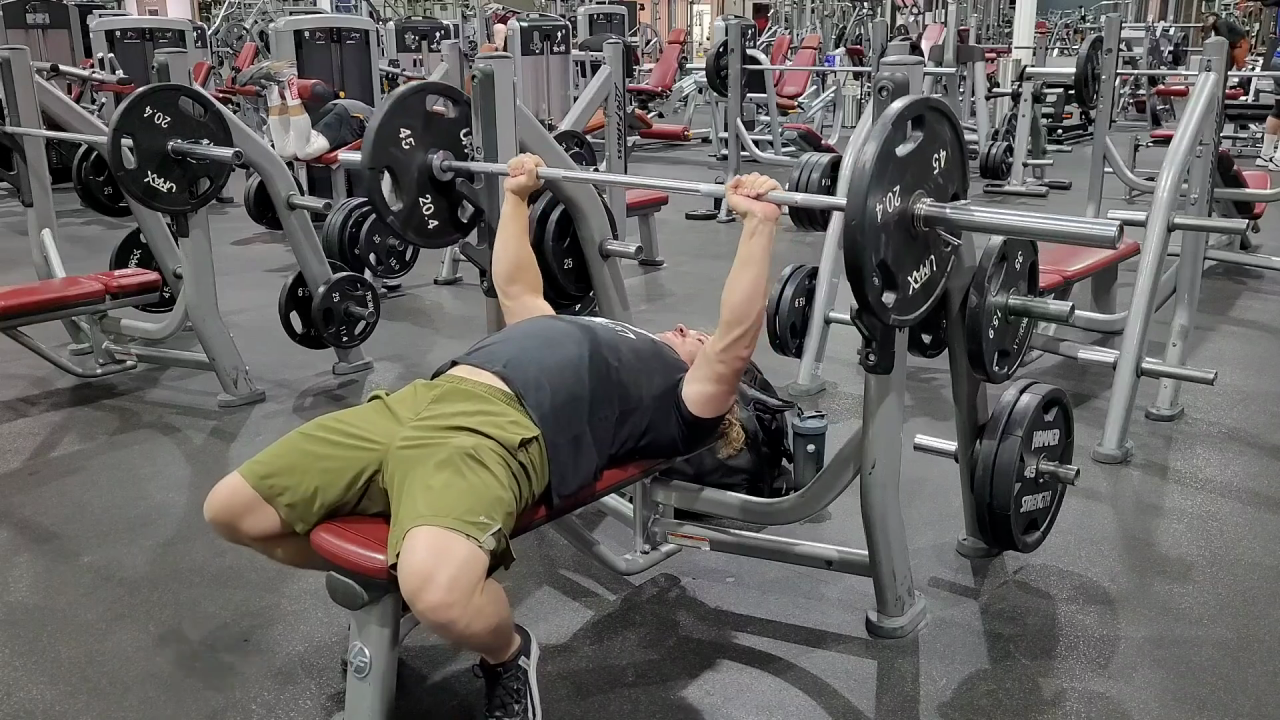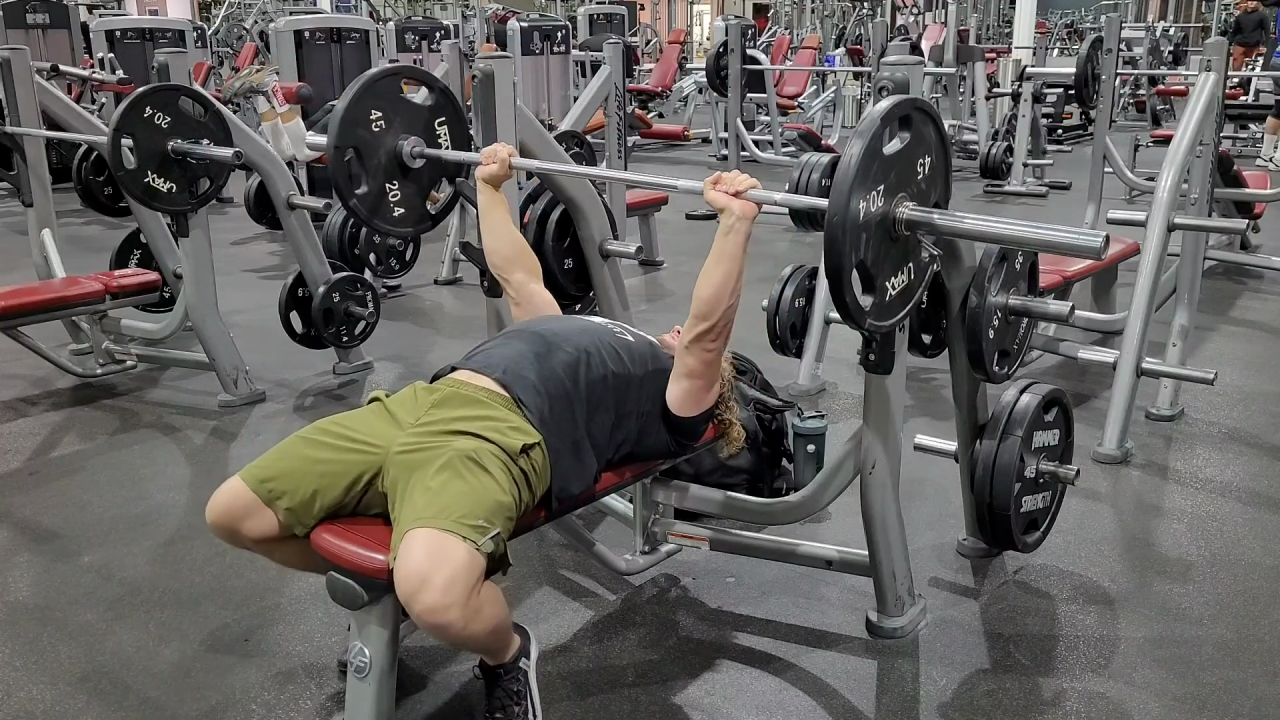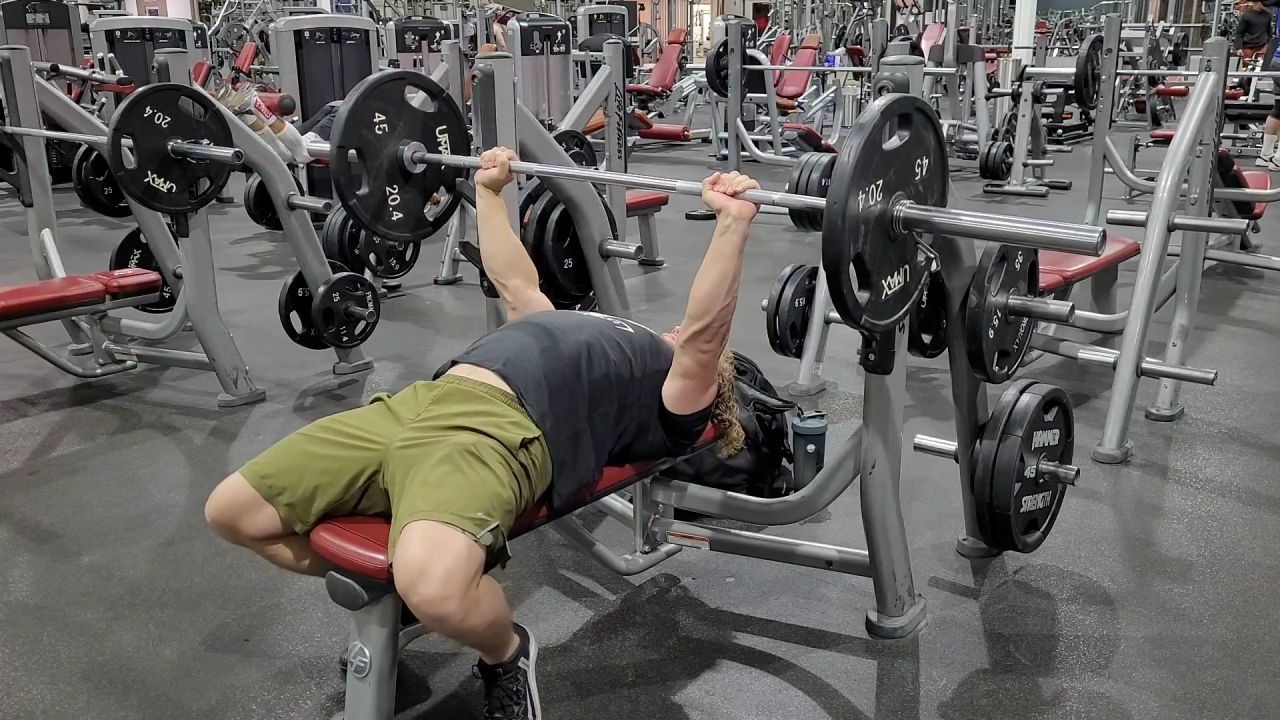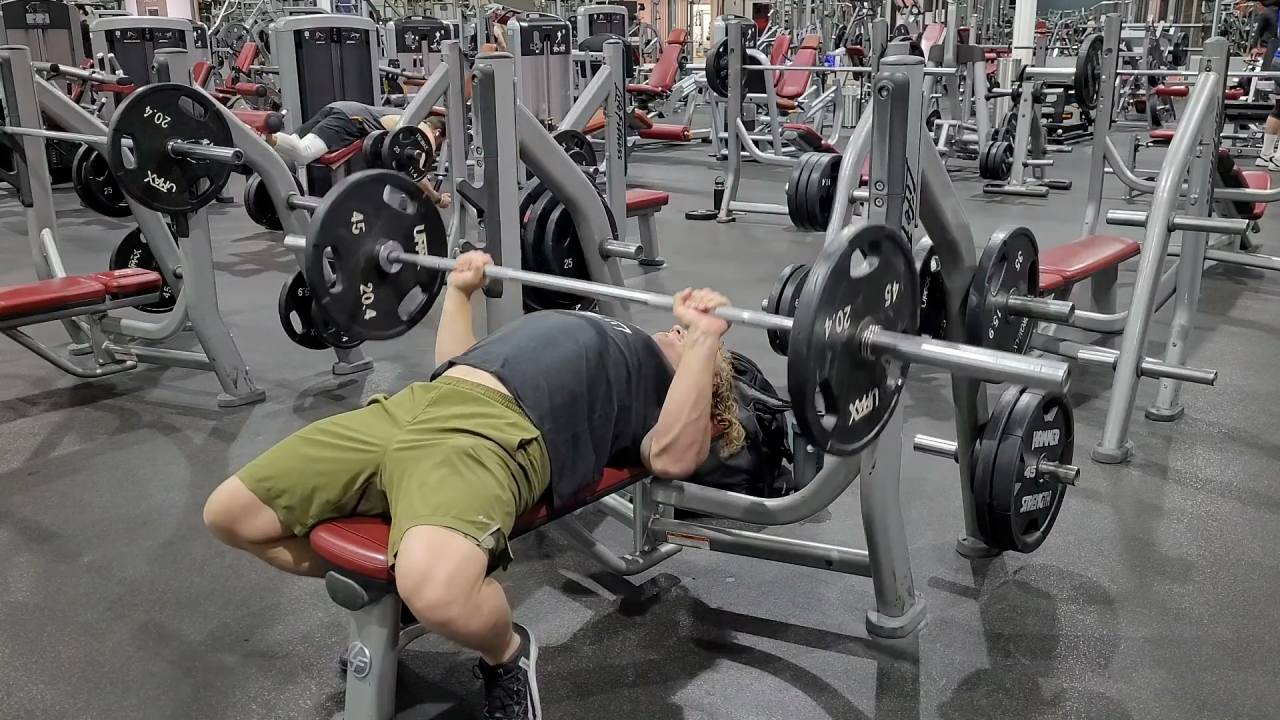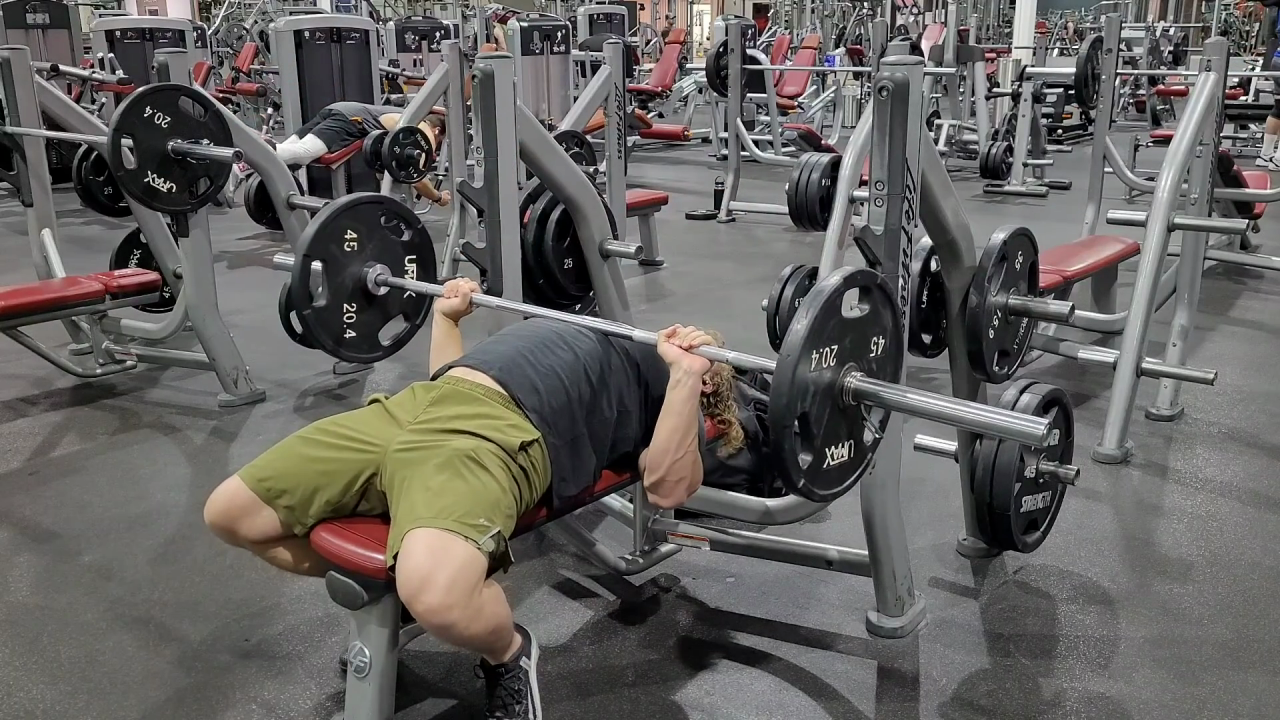
dt=0.7s
person 1, frame 1
left shoulder: (682, 400)
right shoulder: (593, 340)
left elbow: (735, 340)
right elbow: (516, 290)
left wrist: (759, 223)
right wrist: (515, 197)
left knee: (439, 595)
right knee: (230, 510)
left ankle: (509, 654)
person 1, frame 2
left shoulder: (676, 396)
right shoulder: (585, 337)
left elbow: (708, 332)
right elbow: (518, 277)
left wrist: (735, 221)
right wrist: (489, 185)
left knee: (434, 597)
right knee: (231, 514)
left ankle: (508, 656)
person 1, frame 3
left shoulder: (675, 397)
right shoulder: (585, 340)
left elbow: (706, 331)
right elbow: (514, 281)
left wrist: (733, 222)
right wrist: (489, 189)
left knee: (433, 589)
right knee: (231, 512)
left ankle: (507, 654)
person 1, frame 4
left shoulder: (669, 387)
right shoulder: (591, 342)
left elbow: (673, 459)
left wrist: (706, 336)
right wrist: (460, 289)
left hip: (500, 431)
left knee: (436, 591)
right knee: (230, 515)
left ankle: (507, 653)
person 1, frame 5
left shoulder: (668, 385)
right shoulder: (579, 336)
left elbow: (668, 487)
left wrist: (688, 371)
right wrist: (446, 315)
left knee: (436, 595)
right knee: (229, 514)
left ankle: (509, 654)
